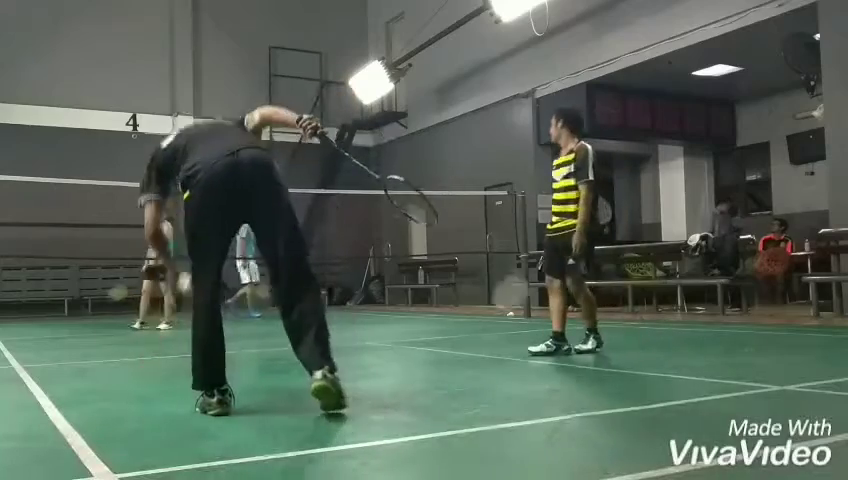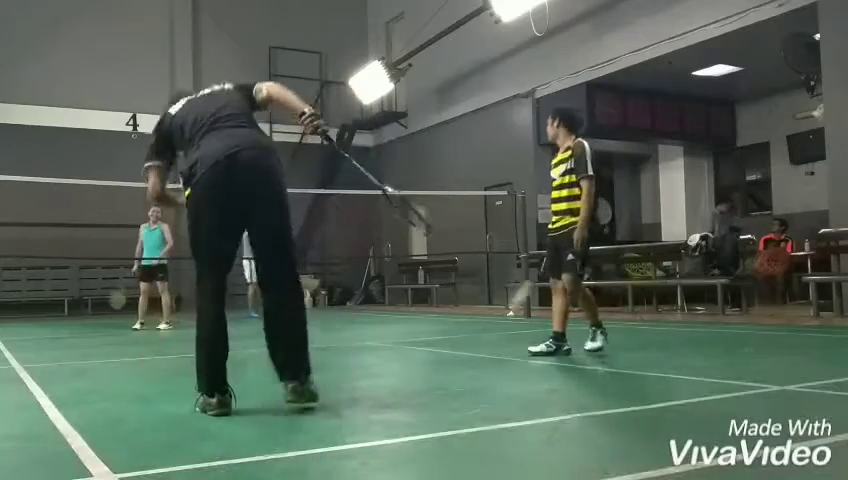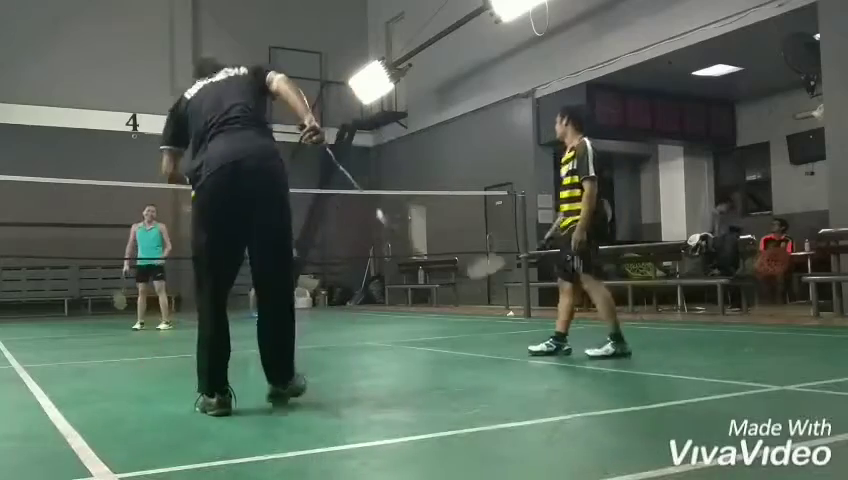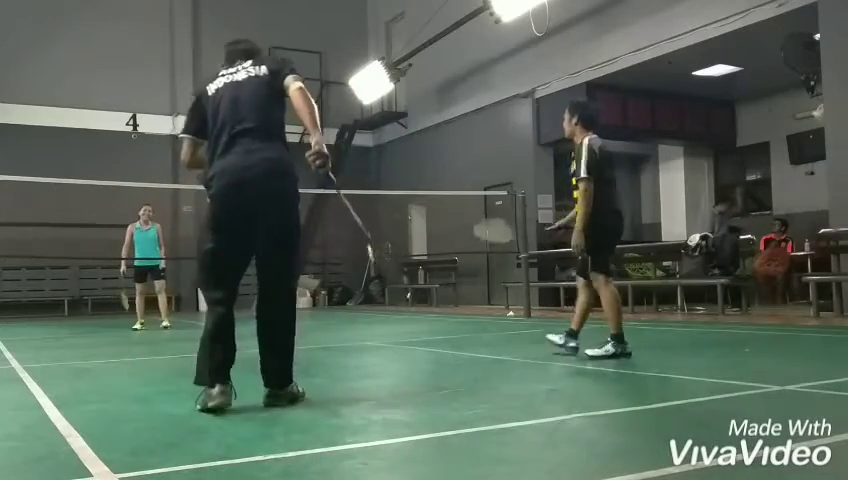
dt=0.2s
person 1, frame 1
left shoulder: (161, 154)
right shoulder: (226, 127)
left elbow: (151, 227)
right elbow: (262, 114)
left wrist: (170, 267)
right wrist: (299, 120)
left hip: (204, 178)
right hip: (255, 163)
left knee: (206, 288)
right knee: (294, 276)
left ankle: (213, 391)
right ankle: (322, 371)
person 1, frame 2
left shoulder: (169, 117)
right shoulder: (233, 90)
left elbow: (155, 191)
right elbow: (270, 89)
left wrist: (183, 202)
right wrist: (304, 111)
left hip: (206, 170)
right hip: (256, 158)
left knee: (210, 287)
right knee: (280, 277)
left ankle: (214, 392)
right ankle: (297, 378)
person 1, frame 3
left shoulder: (185, 100)
right shoulder: (250, 73)
left elbow: (168, 171)
right elbow: (281, 83)
left wrist: (196, 179)
right wrist: (309, 120)
left hip: (213, 174)
right hip: (262, 165)
left knee: (213, 290)
right knee: (274, 282)
left ankle: (214, 391)
right ankle: (281, 380)
person 1, frame 4
left shoulder: (209, 88)
right shoulder: (274, 67)
left elbow: (189, 157)
right elbow: (298, 90)
right wrist: (317, 138)
left hip: (226, 183)
right hip: (273, 175)
left knee: (219, 289)
right knee: (277, 285)
left ankle: (215, 382)
right ankle: (278, 384)
person 2, frame 1
left shoulder: (583, 151)
right shoulder: (558, 158)
left elbow: (586, 194)
left wrist: (580, 231)
left hip: (575, 232)
right hip: (555, 231)
left knee: (575, 284)
right knee: (554, 283)
left ankle: (592, 333)
right ankle: (558, 340)
person 2, frame 2
left shoulder: (579, 147)
right shoulder: (558, 155)
left elbow: (588, 188)
left wrist: (582, 225)
left hip: (574, 229)
right hip: (558, 230)
left knee: (570, 281)
right knee: (557, 284)
left ankle: (597, 329)
right ankle: (558, 340)
person 2, frame 3
left shoulder: (583, 146)
right shoulder: (571, 152)
left elbow: (590, 189)
left wrist: (580, 228)
right wrist: (555, 228)
left hip: (584, 227)
right hip: (572, 229)
left knee: (589, 281)
right knee: (567, 284)
left ankle: (617, 341)
right ankle: (558, 340)
person 2, frame 4
left shoulder: (585, 145)
right shoulder: (592, 146)
left elbow: (586, 190)
left wrist: (578, 229)
right wrist: (566, 220)
left hip: (599, 222)
right hip: (604, 221)
left knee: (600, 278)
right knee: (587, 279)
left ankle: (618, 342)
right ankle: (572, 336)
